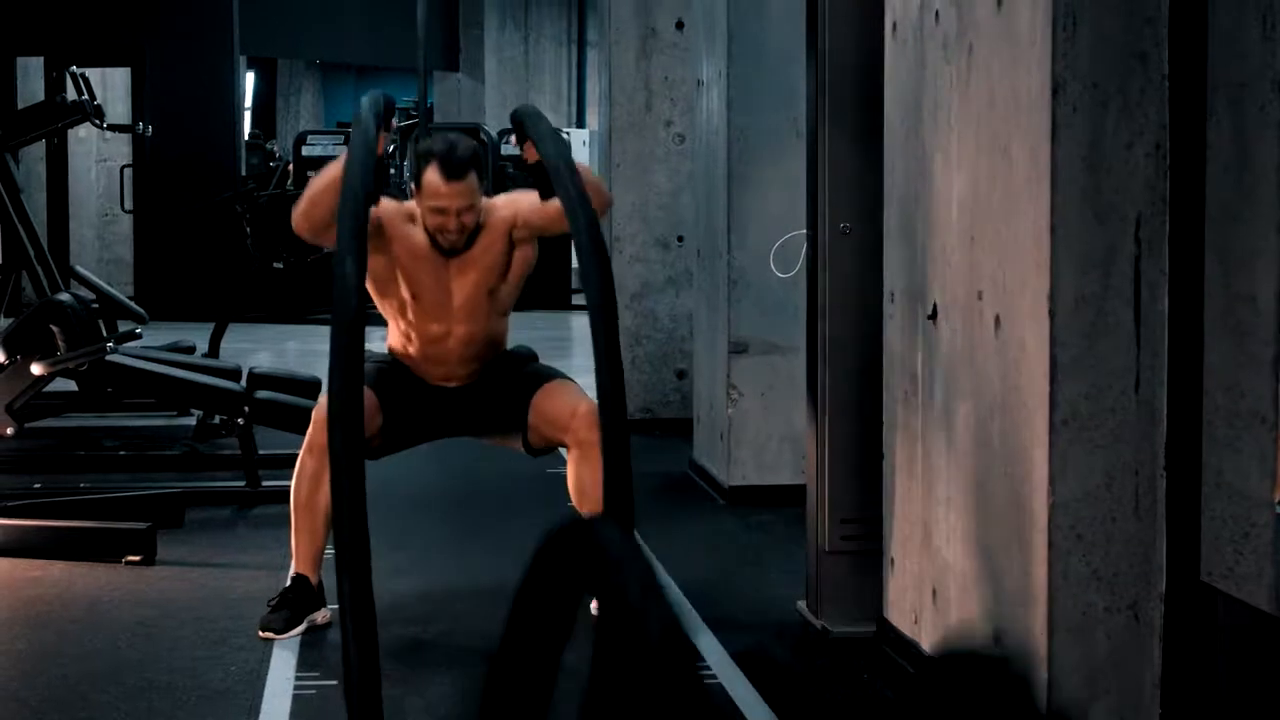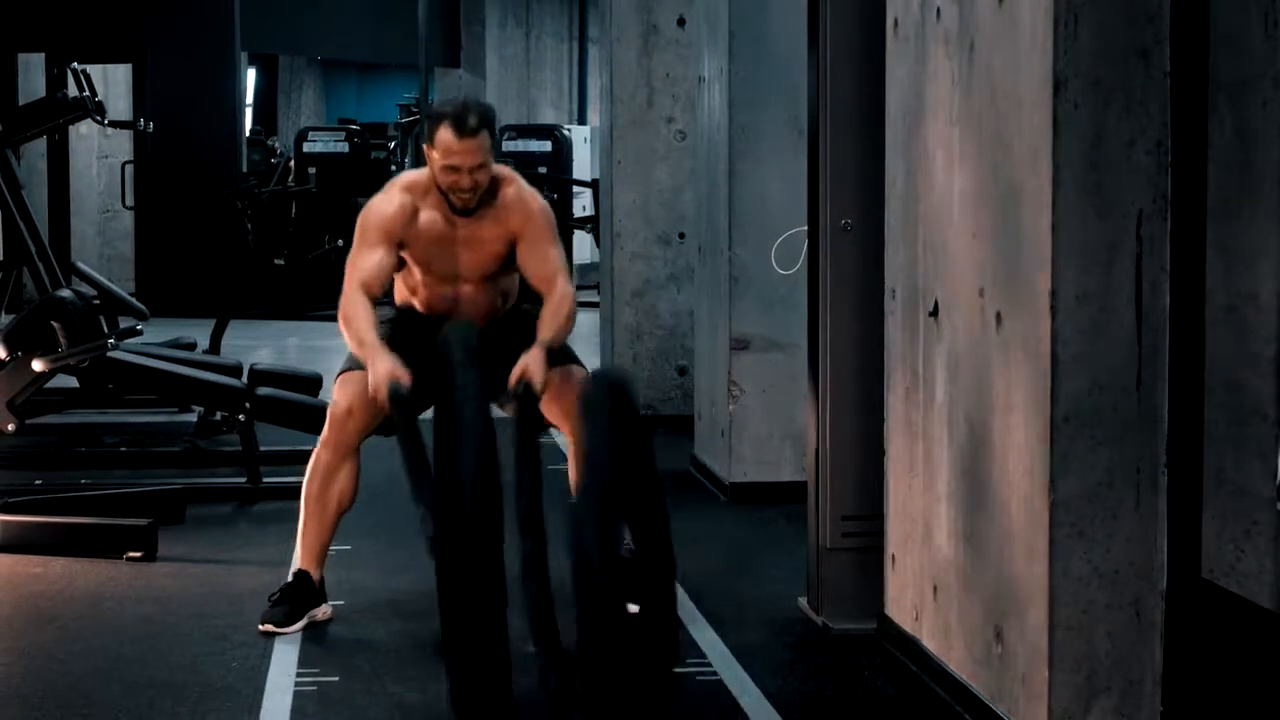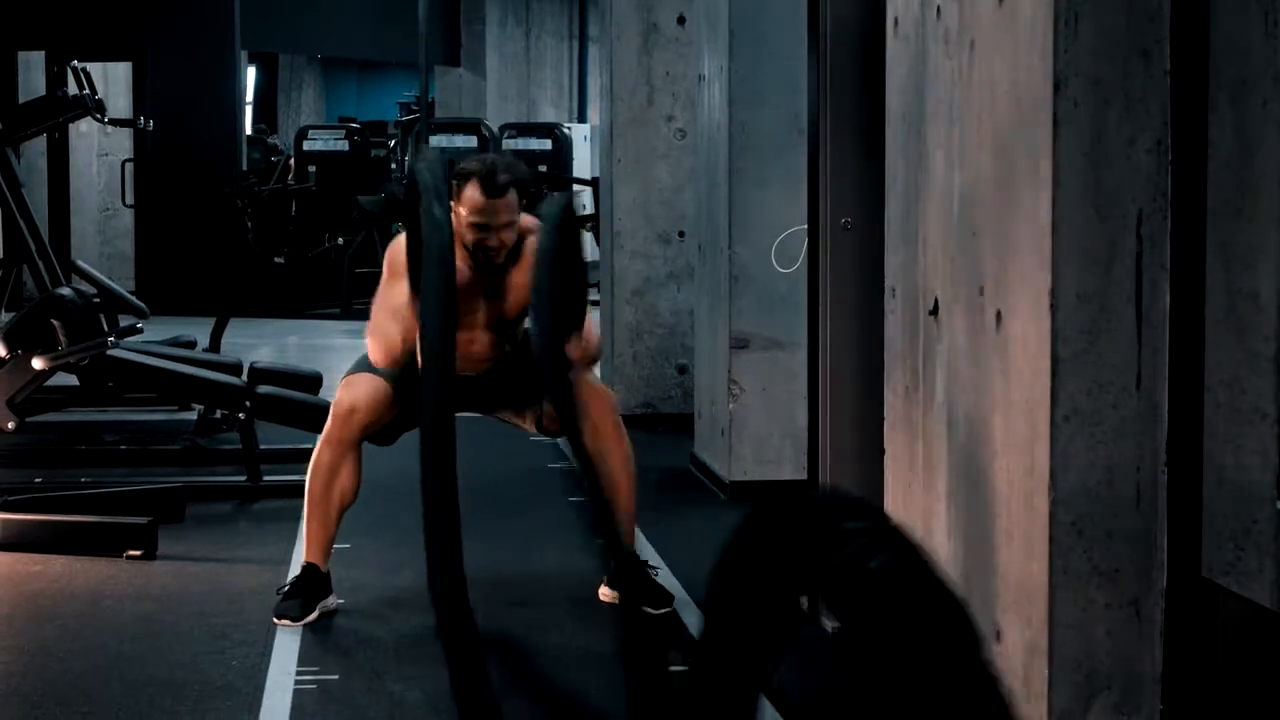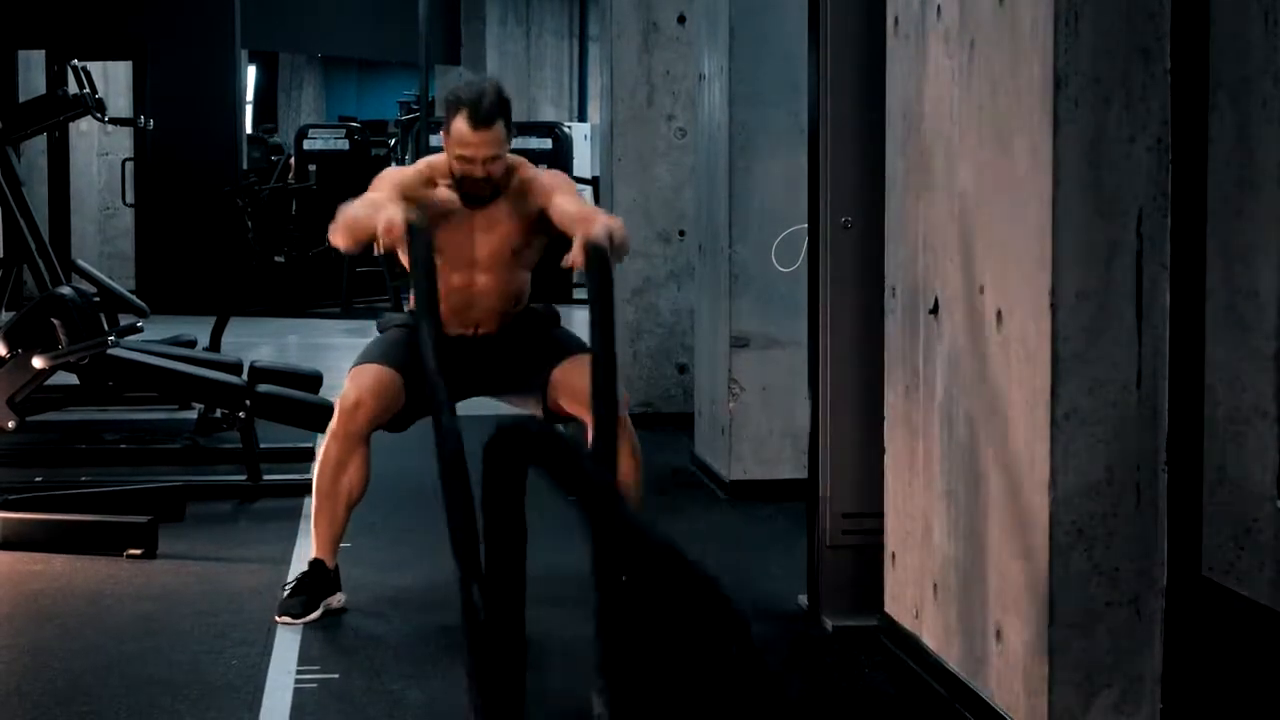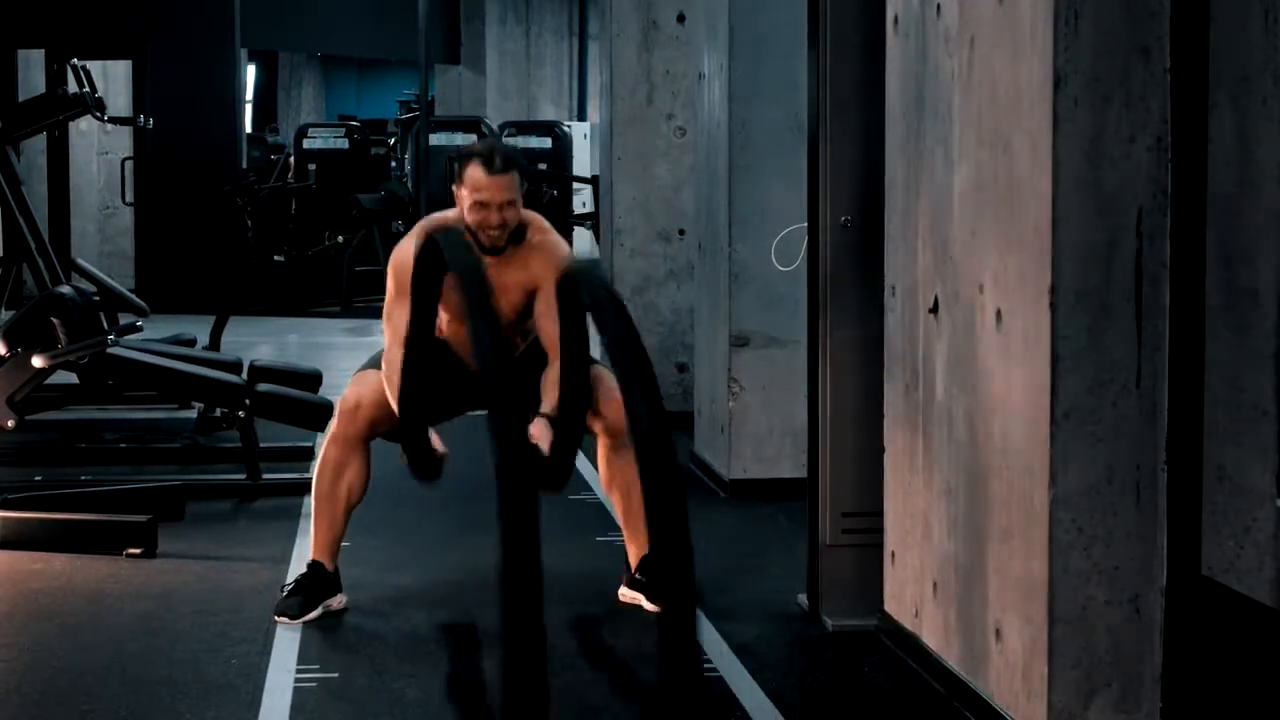
dt=1s
person 1, frame 1
left shoulder: (507, 219)
right shoulder: (386, 225)
left elbow: (594, 205)
right elbow: (307, 224)
right wrist: (354, 159)
left hip: (495, 379)
right hip: (403, 381)
left knee: (584, 418)
right knee: (329, 422)
right ankle: (304, 588)
person 1, frame 2
left shoulder: (521, 203)
right shoulder: (395, 205)
left elbow: (559, 289)
right elbow: (356, 294)
left wrist: (541, 349)
right wrist: (376, 356)
left hip: (502, 330)
right hip: (416, 329)
left knee: (577, 402)
right knee: (346, 416)
right ankle: (306, 582)
person 1, frame 3
left shoulder: (543, 249)
right shoulder: (417, 250)
left elbow: (584, 345)
right elbow: (381, 352)
left wrist: (578, 342)
right wrist: (412, 321)
left hip: (508, 364)
right hip: (422, 362)
left knee: (601, 409)
right knee: (348, 412)
left ankle: (624, 570)
right ankle: (313, 577)
person 1, frame 4
left shoulder: (540, 186)
right shoulder: (411, 181)
left elbow: (608, 231)
right elbow: (342, 230)
left wrist: (599, 232)
right wrist: (379, 214)
left hip: (517, 335)
right knee: (353, 408)
right ankle: (321, 572)
person 1, frame 5
left shoulder: (548, 250)
right shoulder: (420, 248)
left elbow: (562, 351)
right elbow: (399, 351)
left wrist: (546, 417)
left hip: (520, 362)
right hip: (438, 359)
left knee: (616, 410)
right knee: (353, 412)
left ankle: (642, 567)
right ankle: (321, 575)
